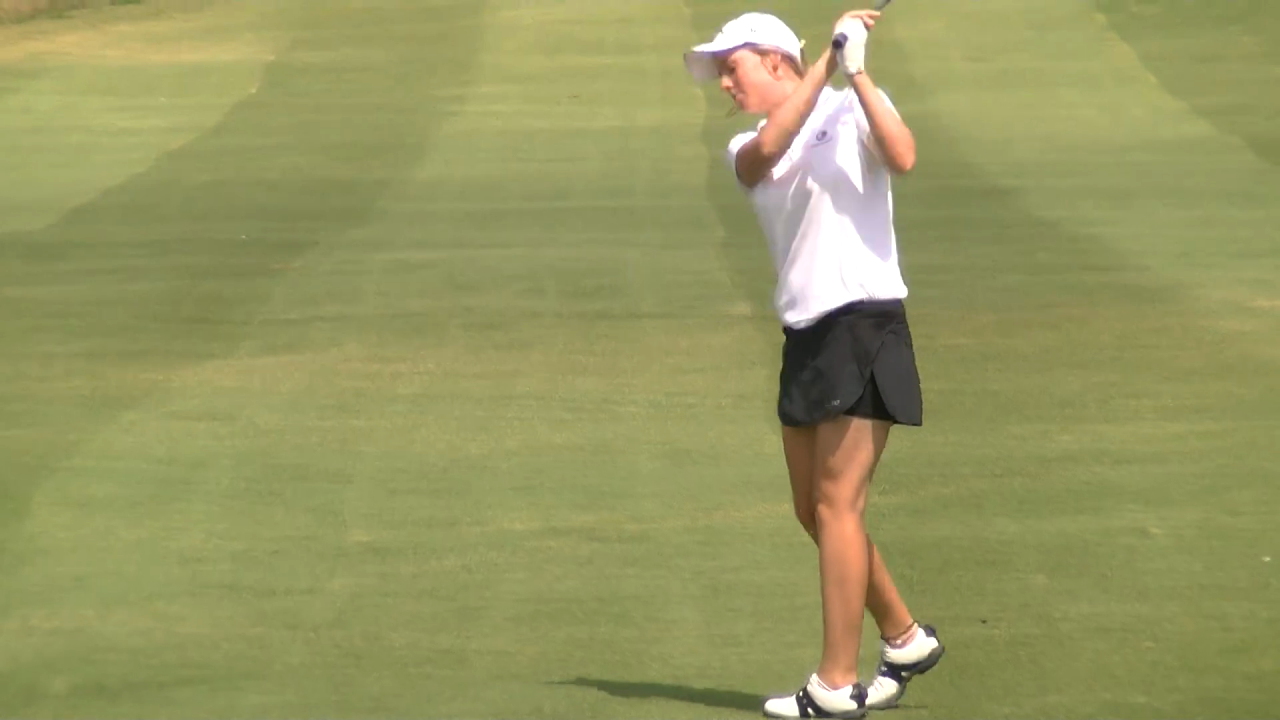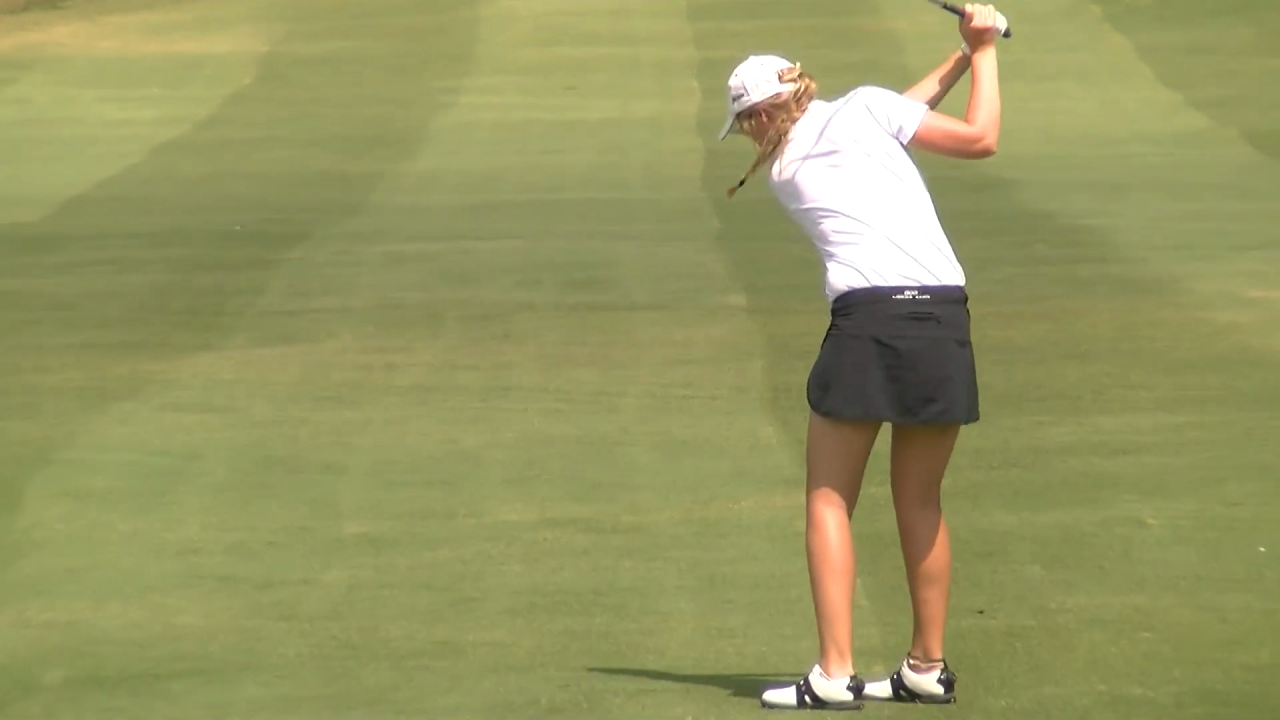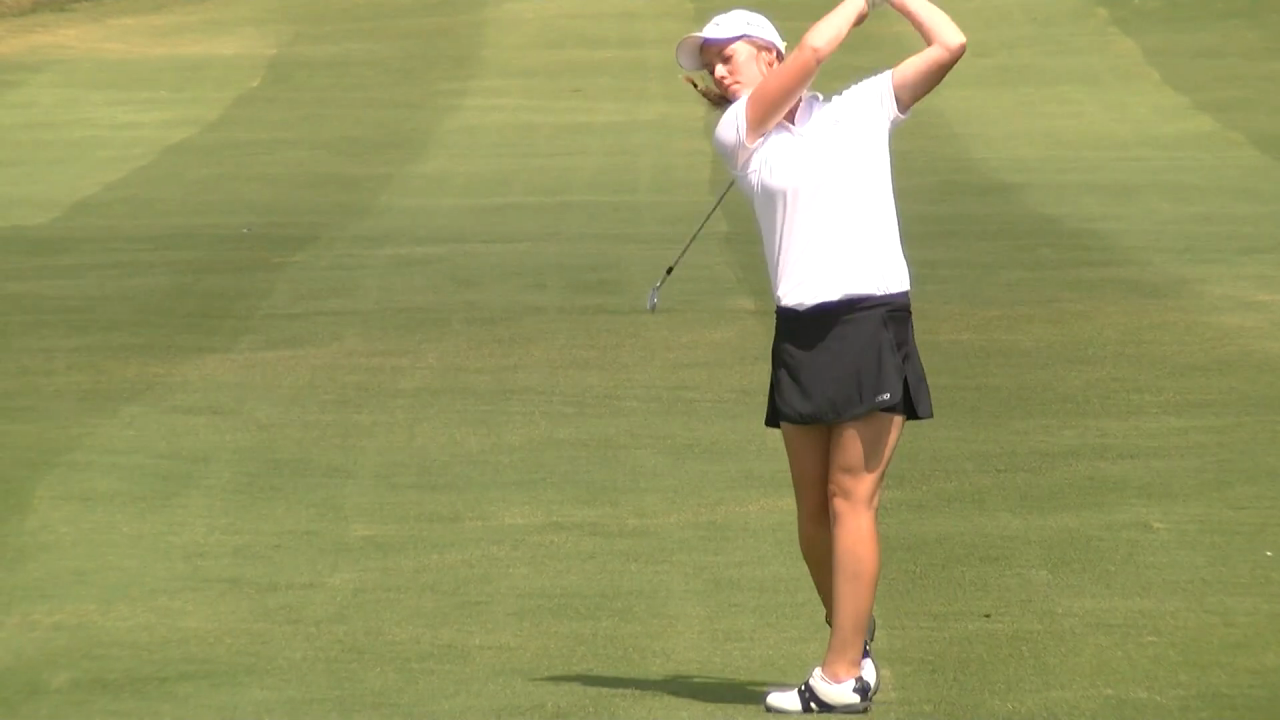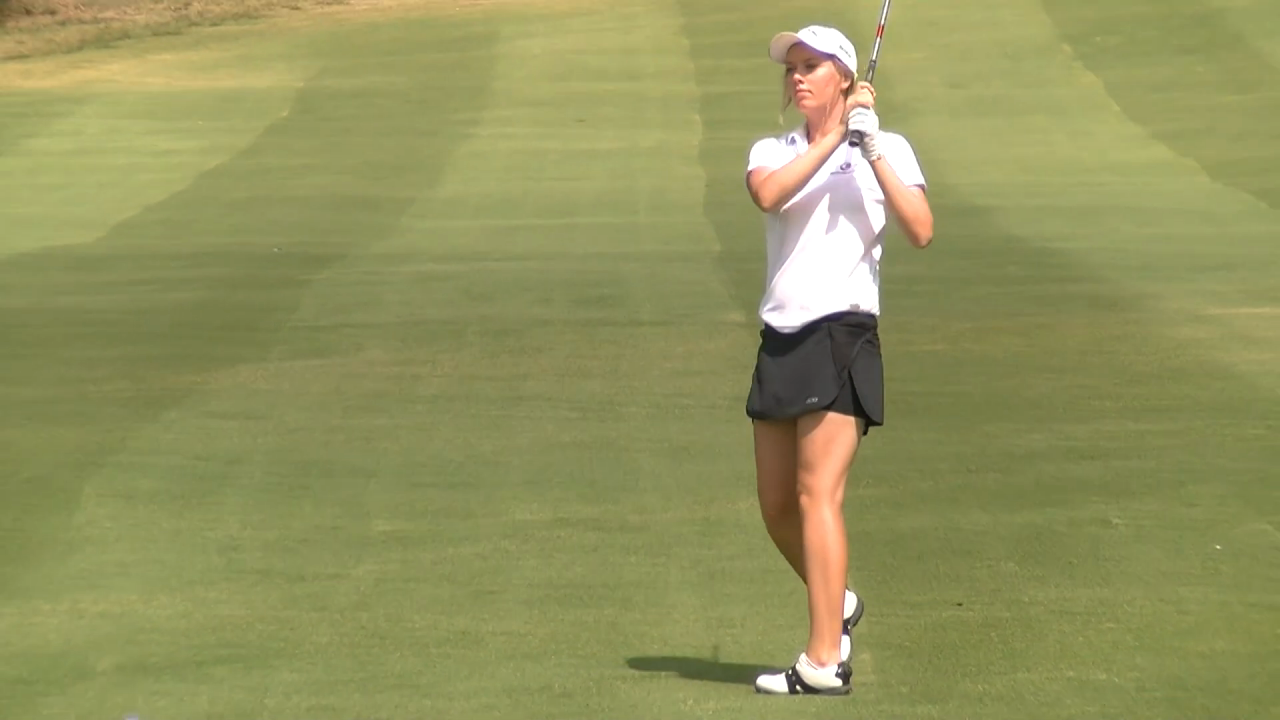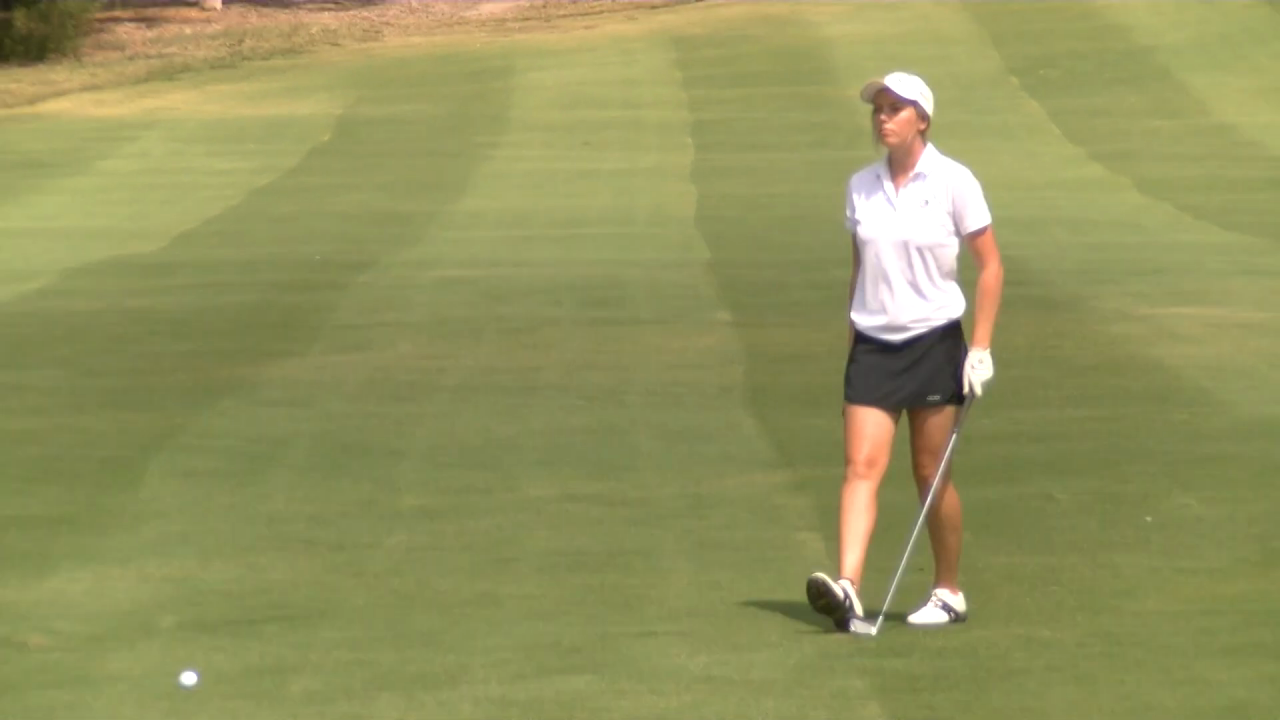
dt=1s
person 1, frame 1
left shoulder: (850, 103)
right shoulder: (752, 145)
left elbow: (902, 158)
right elbow: (764, 155)
left wrist: (856, 73)
right wrist: (824, 61)
left hip: (864, 327)
right hip: (808, 339)
left knee: (836, 505)
right knee: (818, 508)
right ankle: (905, 637)
person 1, frame 2
left shoulder: (783, 174)
right shoulder: (863, 105)
right elbow: (980, 138)
left wrist: (959, 59)
left hip: (867, 324)
right hip: (942, 319)
left knee: (828, 499)
right knee: (920, 501)
left ankle: (834, 675)
right ankle: (927, 667)
person 1, frame 3
left shoulder: (861, 106)
right shoulder: (734, 132)
left hip: (874, 323)
right hip: (800, 334)
left knee: (850, 500)
right knee: (812, 507)
right ankle: (849, 636)
person 1, frame 4
left shoulder: (887, 149)
right shoulder: (770, 151)
left elbow: (921, 233)
right elbow: (766, 199)
left wrist: (871, 146)
right wrist: (831, 141)
left hip: (841, 337)
right hip: (779, 340)
left knee: (817, 498)
right knee: (776, 504)
left ankle: (824, 660)
right ankle: (837, 604)
person 1, frame 5
left shoulder: (955, 182)
right shoulder: (860, 185)
left elbow: (989, 268)
left wrist: (981, 348)
right wrist: (850, 341)
left hip: (934, 344)
right hip: (872, 347)
left knee: (930, 473)
right knee: (862, 468)
left ankle: (948, 592)
right ankle: (847, 586)
